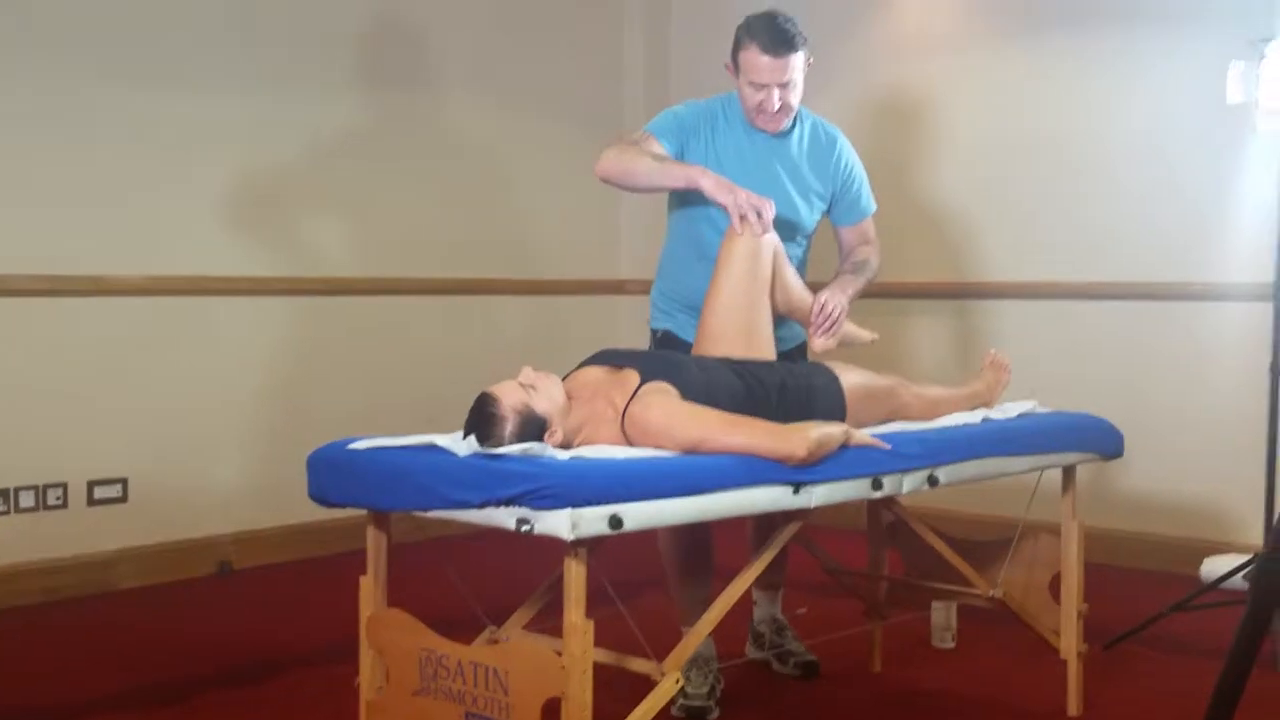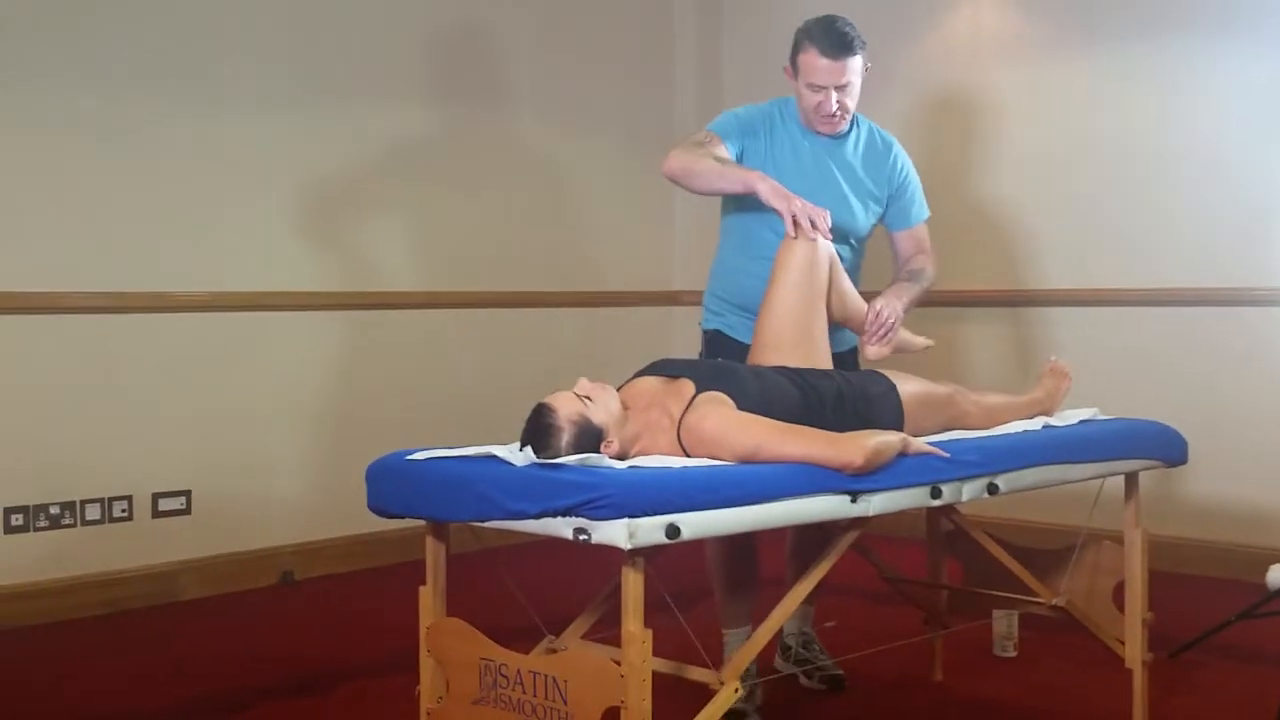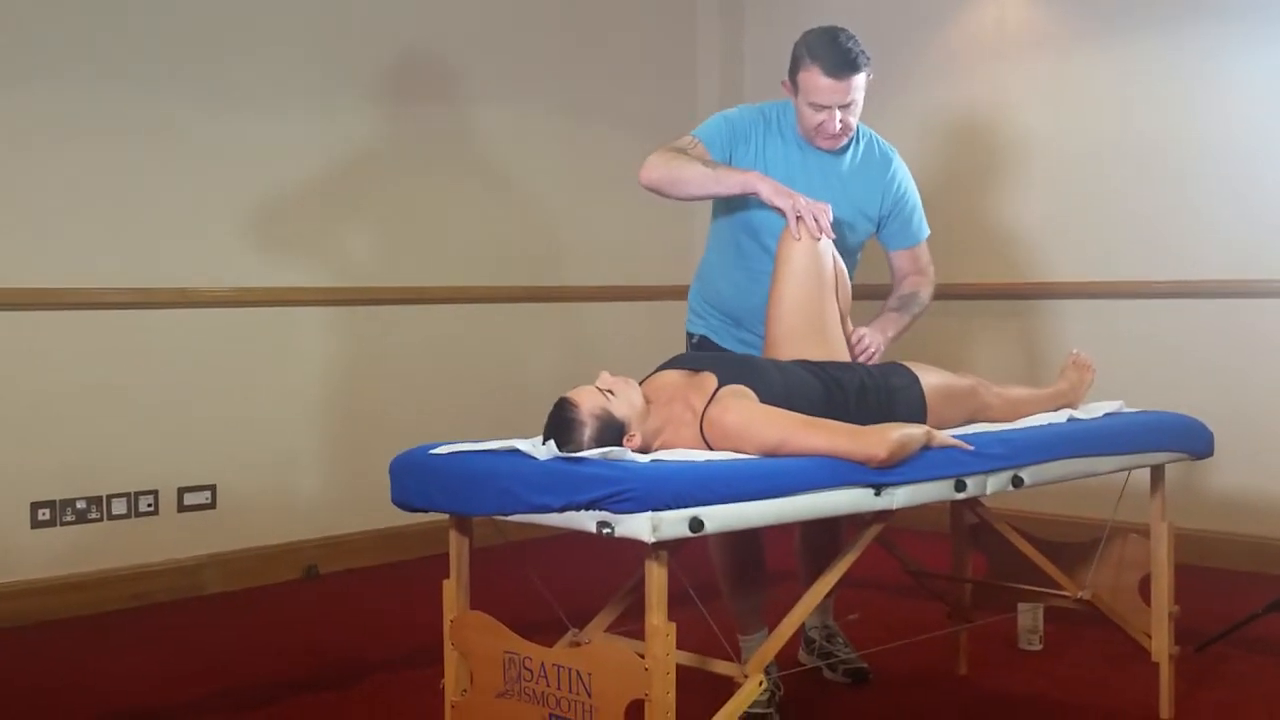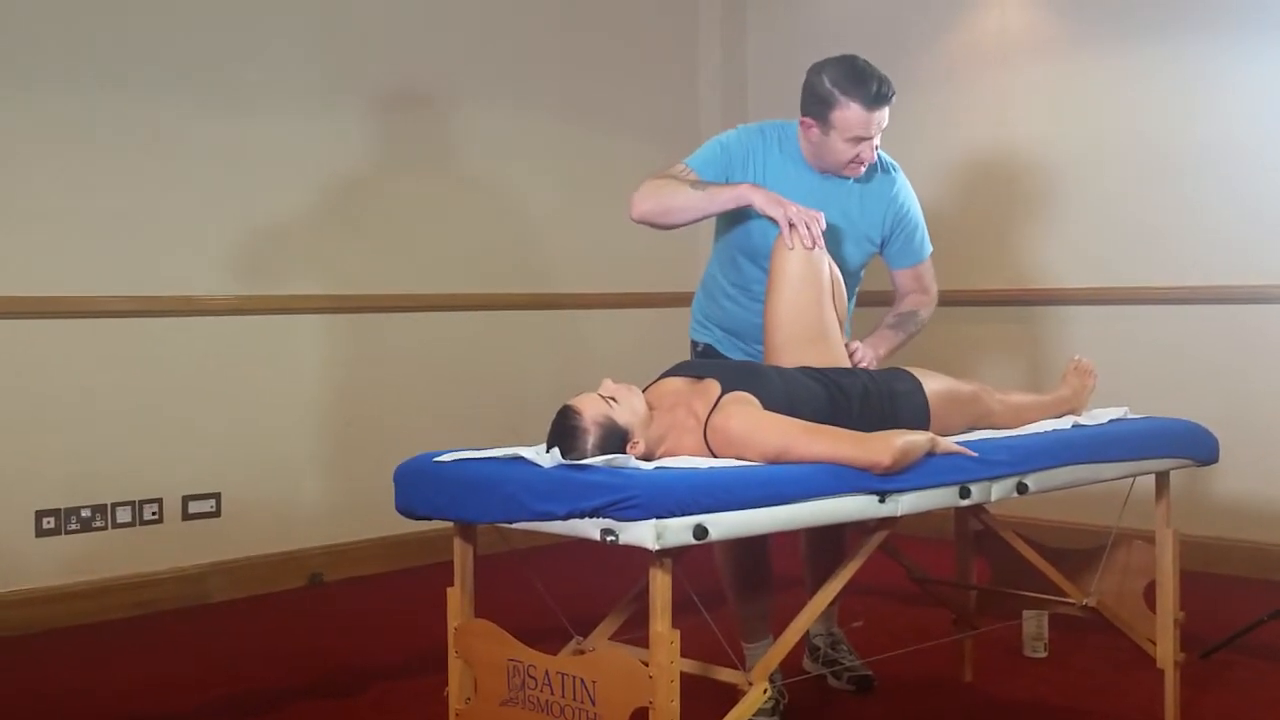
dt=1s
person 1, frame 1
left shoulder: (830, 149)
right shoulder: (693, 122)
left elbow: (864, 246)
right elbow: (611, 164)
left wrist: (840, 290)
right wrist: (705, 178)
left hip: (778, 345)
right hip: (686, 339)
left ankle: (767, 618)
person 1, frame 2
left shoulder: (886, 155)
right shoulder: (750, 126)
left elbow: (920, 255)
right elbow: (678, 163)
left wrist: (896, 297)
right wrist: (764, 185)
left hip: (831, 347)
right hip: (737, 339)
left ankle: (798, 630)
person 1, frame 3
left shoulder: (885, 167)
right shoulder: (744, 128)
left elbow: (917, 276)
right elbow: (655, 171)
left wrist: (882, 329)
right wrist: (760, 184)
right hip: (725, 346)
left ankle: (819, 625)
right ankle: (752, 643)
person 1, frame 4
left shoulder: (889, 186)
right shoulder: (747, 148)
left elbow: (920, 293)
right elbow: (646, 204)
left wrist: (874, 347)
right wrist: (753, 194)
right hip: (729, 355)
left ankle: (824, 634)
person 2, frame 1
left shoulder: (576, 390)
right shoulder: (646, 418)
right elbow: (797, 443)
right wrist: (844, 432)
left hip: (724, 373)
right hip: (798, 394)
left knee: (754, 232)
right knee: (900, 394)
left ankle: (815, 317)
right ankle: (976, 393)
person 2, frame 2
left shoulder: (628, 404)
right shoulder: (703, 427)
right elbow: (854, 451)
right wrist: (902, 441)
left hip: (781, 380)
right hip: (855, 402)
left knee: (807, 240)
right knee: (958, 400)
right ankle: (1036, 401)
person 2, frame 3
left shoulder: (649, 398)
right shoulder: (726, 420)
right elbow: (877, 445)
right wrist: (926, 434)
left hip: (801, 373)
right hip: (878, 396)
left knee: (807, 234)
right knee: (981, 393)
right ankle: (1059, 394)
person 2, frame 4
left shoulder: (651, 408)
right shoulder: (730, 427)
right elbow: (882, 452)
right wrist: (930, 440)
left hip: (804, 385)
right hip: (882, 403)
left knee: (800, 239)
right knee: (985, 401)
right ankle: (1064, 400)
